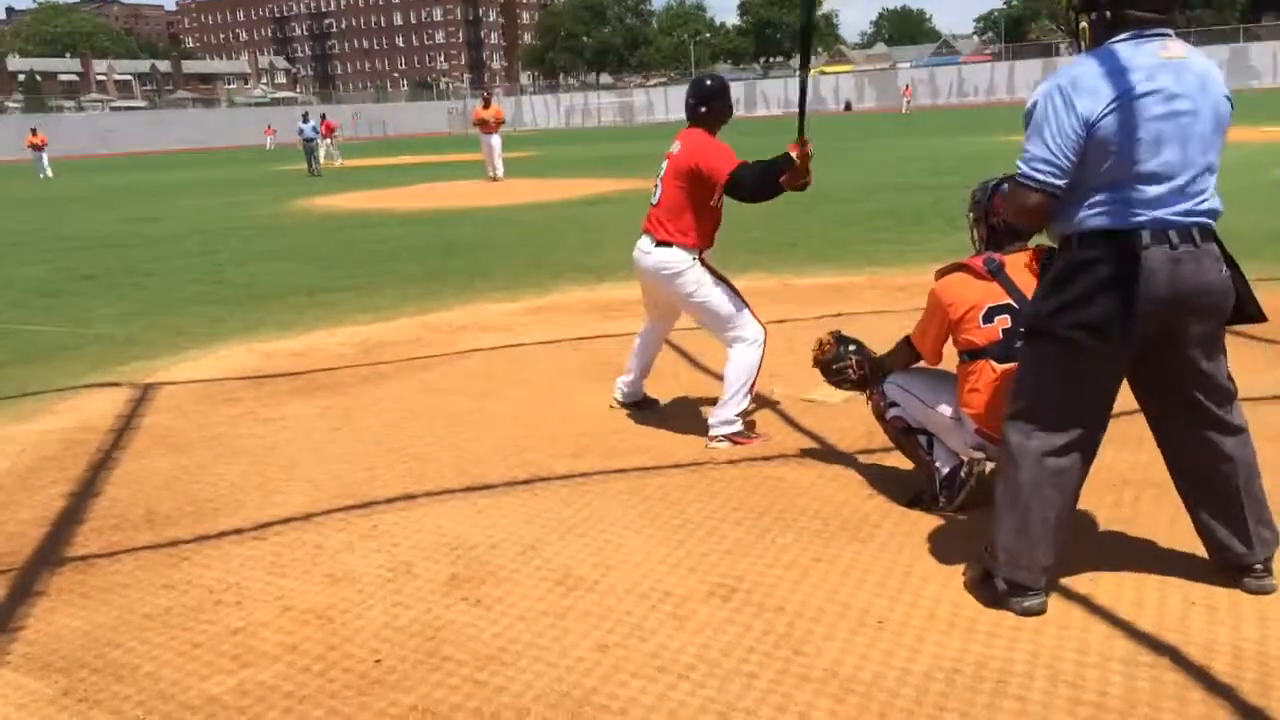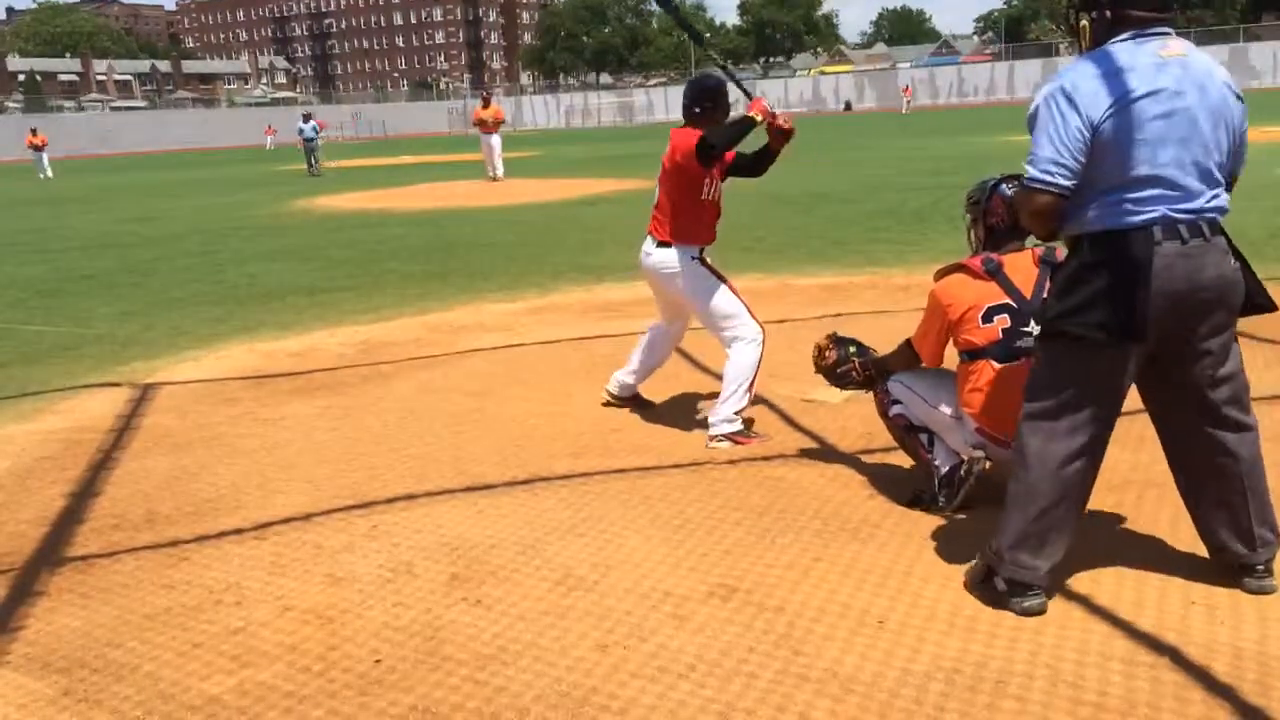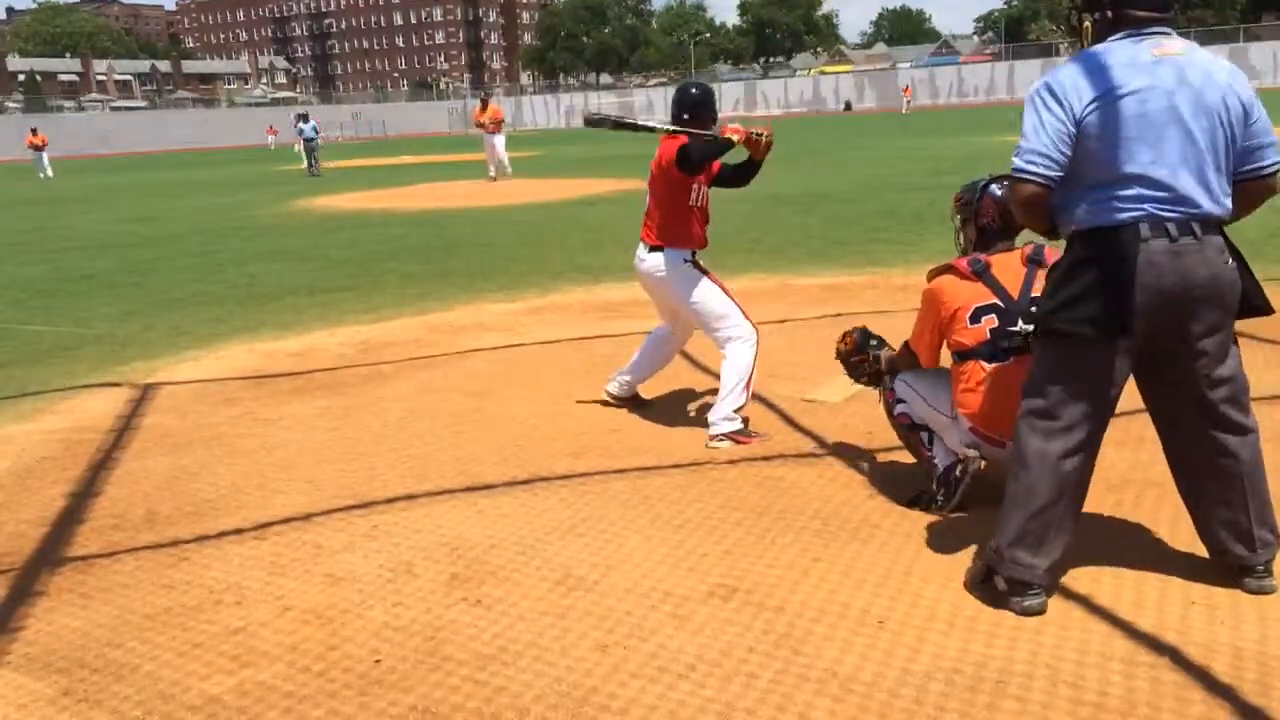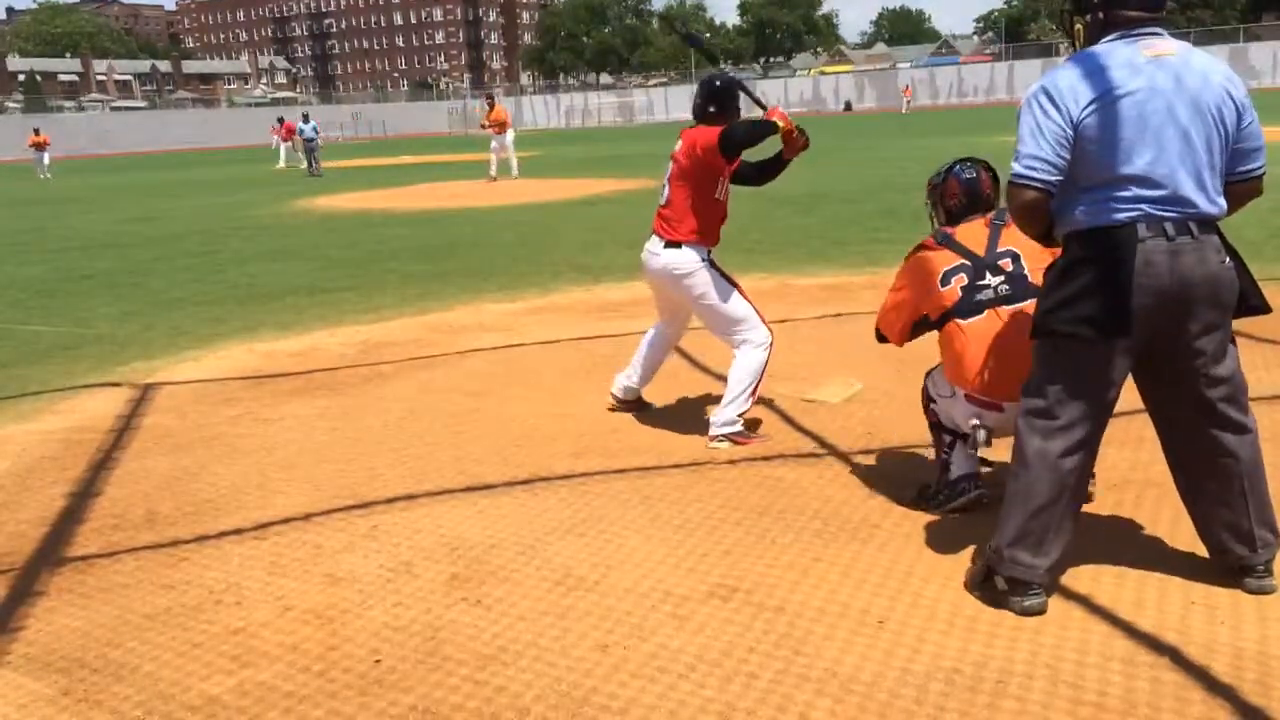
dt=0.4s
person 1, frame 1
left shoulder: (1076, 82)
right shoulder: (1210, 77)
left elbow: (1029, 206)
left wrist: (1017, 208)
left hip: (1107, 273)
right hip: (1199, 266)
left knee: (1045, 426)
right knee: (1208, 419)
left ankle: (1016, 575)
person 1, frame 2
left shoulder: (1080, 82)
right shoulder: (1218, 76)
left elbow: (1041, 203)
right elbow: (1225, 176)
left wrist: (1052, 229)
left hip: (1117, 272)
right hip: (1209, 263)
left knee: (1060, 424)
right knee: (1218, 417)
left ankle: (1019, 574)
person 1, frame 3
left shoulder: (1072, 79)
right shoulder: (1227, 76)
left elbow: (1028, 192)
left wrist: (1060, 228)
left hip: (1111, 269)
right hip: (1205, 265)
left knee: (1057, 422)
right knee: (1218, 416)
left ankle: (1019, 573)
person 1, frame 4
left shoulder: (1068, 81)
right shoulder: (1220, 75)
left elbow: (1028, 197)
left wrist: (1050, 234)
left hip: (1108, 269)
right hip: (1202, 264)
left knee: (1057, 421)
right knee: (1217, 415)
left ankle: (1019, 572)
person 2, frame 1
left shoulder: (687, 142)
right shoulder: (706, 148)
left elbow: (743, 187)
right elbow: (746, 184)
left wrist: (784, 180)
right wrist: (790, 157)
left hip: (648, 252)
right hip: (676, 260)
left knee: (657, 325)
right knee: (748, 335)
left ankle: (628, 392)
right ankle: (725, 427)
person 2, frame 2
left shoulder: (693, 142)
right shoulder: (686, 141)
left elbow: (751, 166)
right elbow: (711, 149)
left wrist: (775, 141)
right wrist: (753, 116)
left hip: (657, 253)
right hip: (679, 259)
left knee: (672, 324)
right knee: (746, 335)
left ankle: (621, 388)
right ankle: (725, 426)
person 2, frame 3
left shoulder: (686, 150)
right shoulder: (673, 149)
left elbow: (734, 178)
right elbow: (692, 159)
left wrist: (756, 155)
right wrist: (729, 139)
left hip: (653, 258)
right hip: (671, 263)
left knee: (677, 326)
right knee: (741, 335)
left ankle: (621, 387)
right ankle: (724, 426)
person 2, frame 4
left shoulder: (694, 141)
right shoulder: (704, 140)
left elbow: (754, 175)
right elbow: (737, 137)
left wrist: (787, 153)
right wrist: (774, 122)
left hip: (657, 254)
right hip: (685, 260)
left knee: (669, 325)
right knee: (755, 338)
left ankle: (625, 391)
right ankle: (725, 427)
person 3, frame 1
left shoulder: (955, 284)
left elbow: (910, 354)
left wrist: (869, 367)
left hip: (985, 432)
left knee: (887, 387)
left ankle: (949, 470)
person 3, frame 2
left shoulder: (953, 286)
left elbow: (914, 357)
left wrist: (869, 368)
left hip: (988, 434)
left knee: (891, 386)
left ankle: (950, 469)
person 3, frame 3
left shoulder: (946, 286)
left elbow: (916, 360)
left wrist: (881, 361)
left hip: (984, 436)
left knee: (899, 385)
left ankle: (948, 470)
person 3, frame 4
left shoulder: (923, 259)
right shoulder: (1026, 233)
left elbow: (887, 333)
left hip: (984, 403)
left knee: (938, 383)
left ankle: (962, 477)
